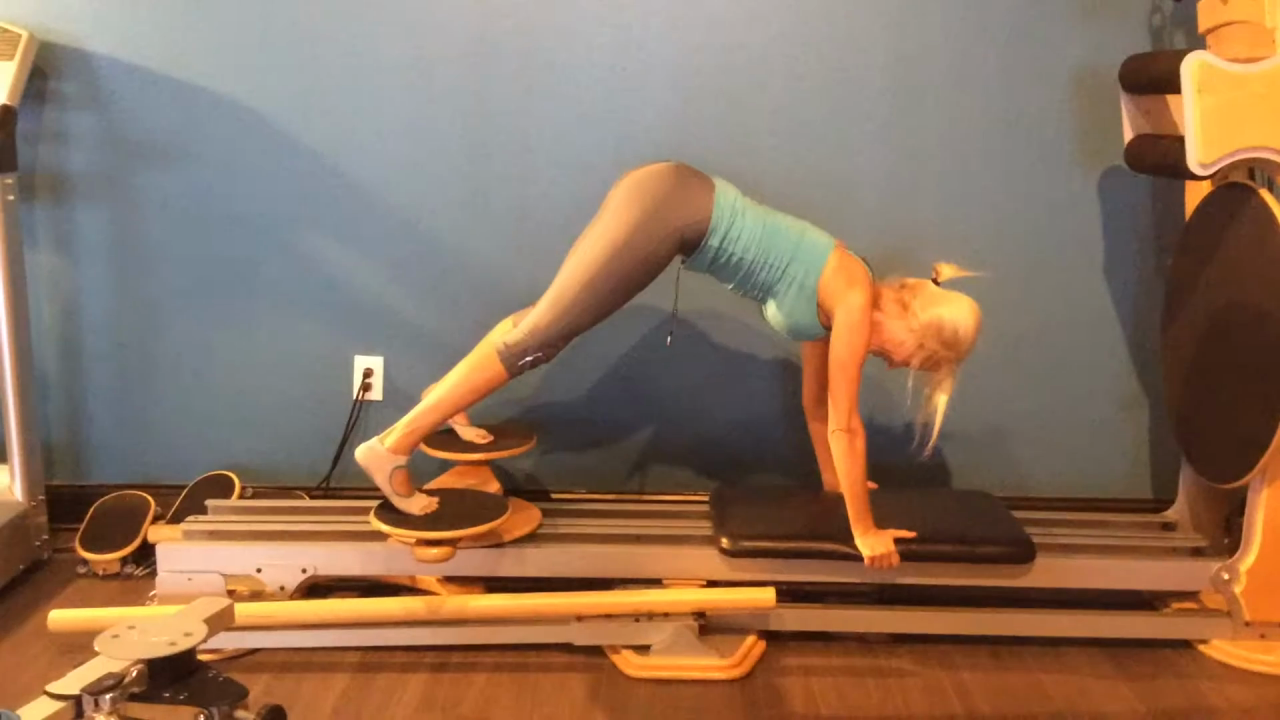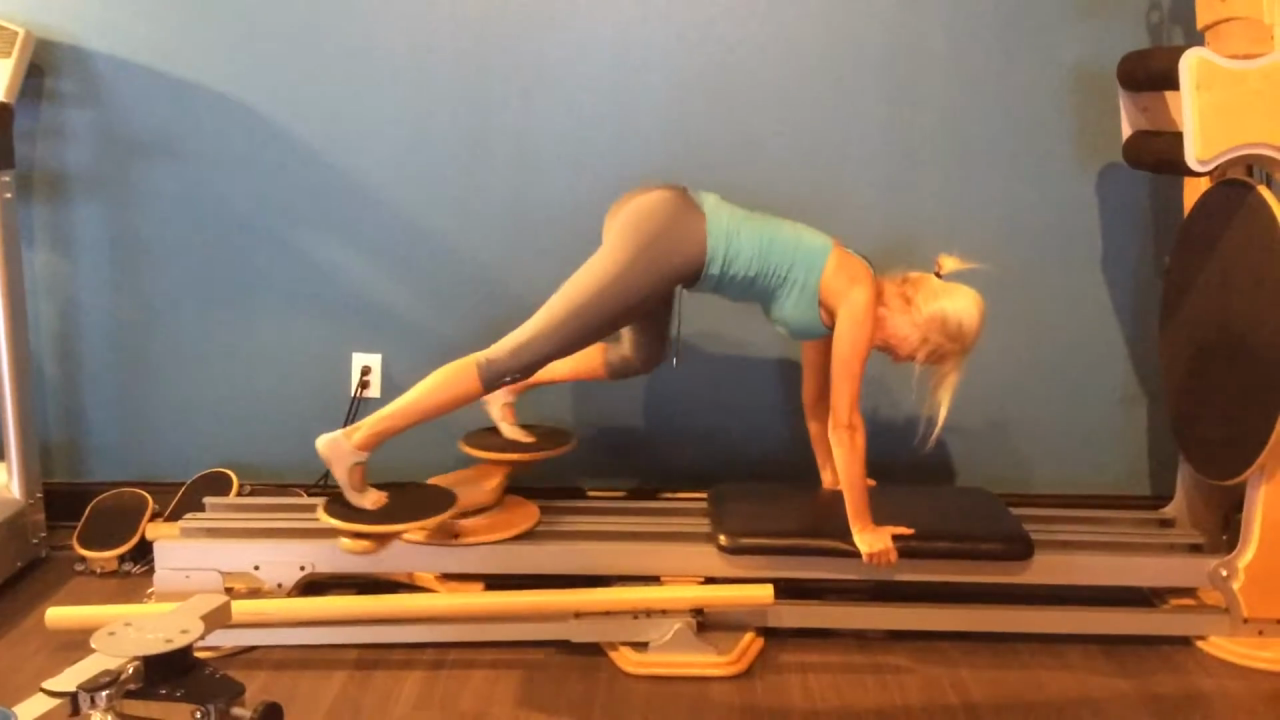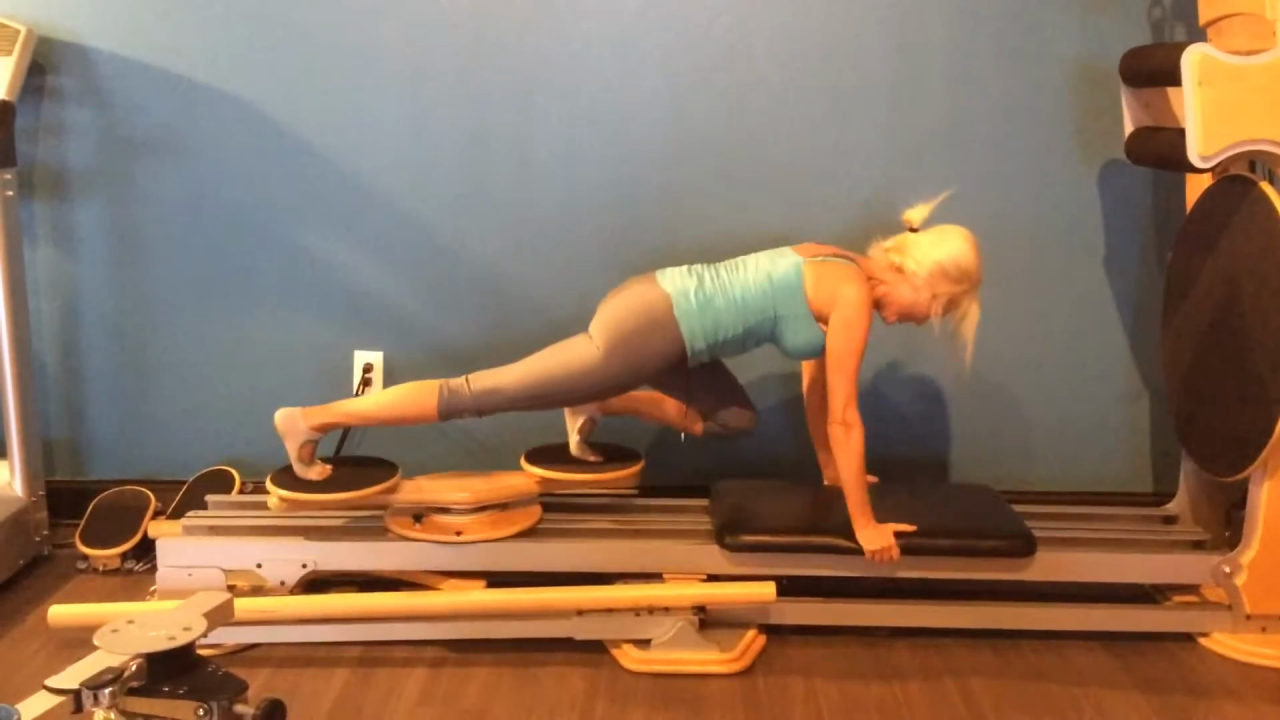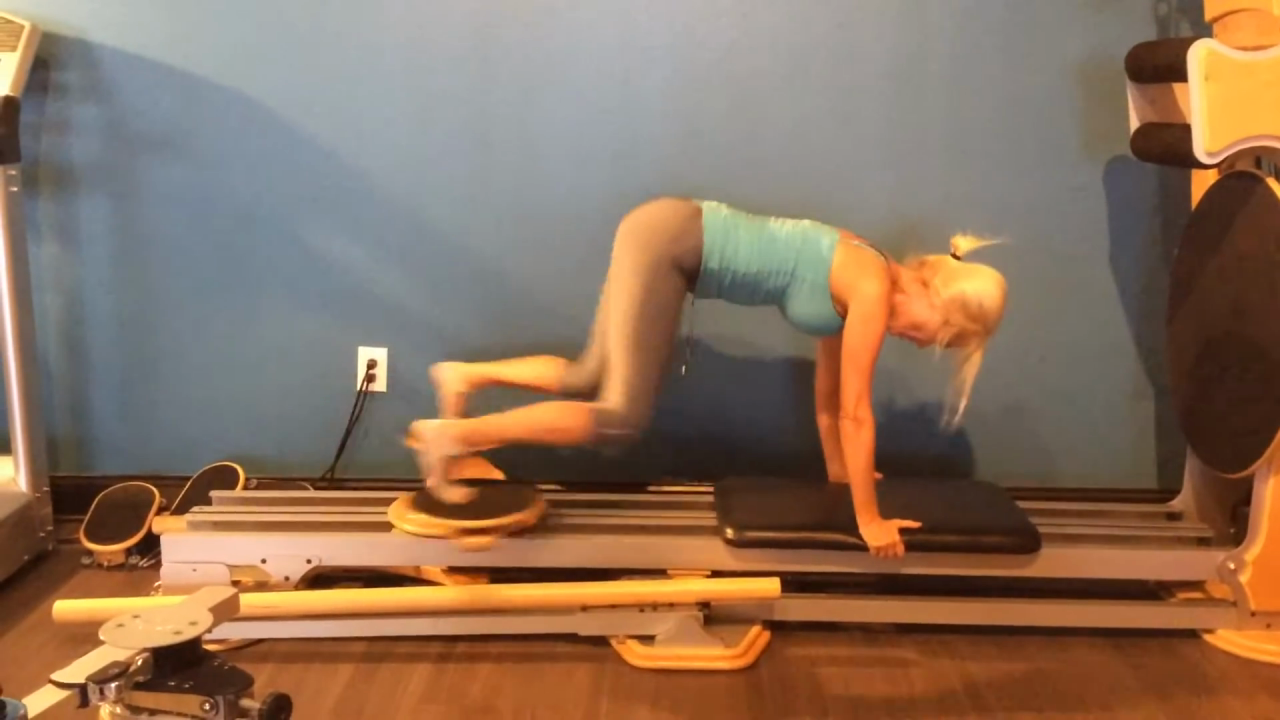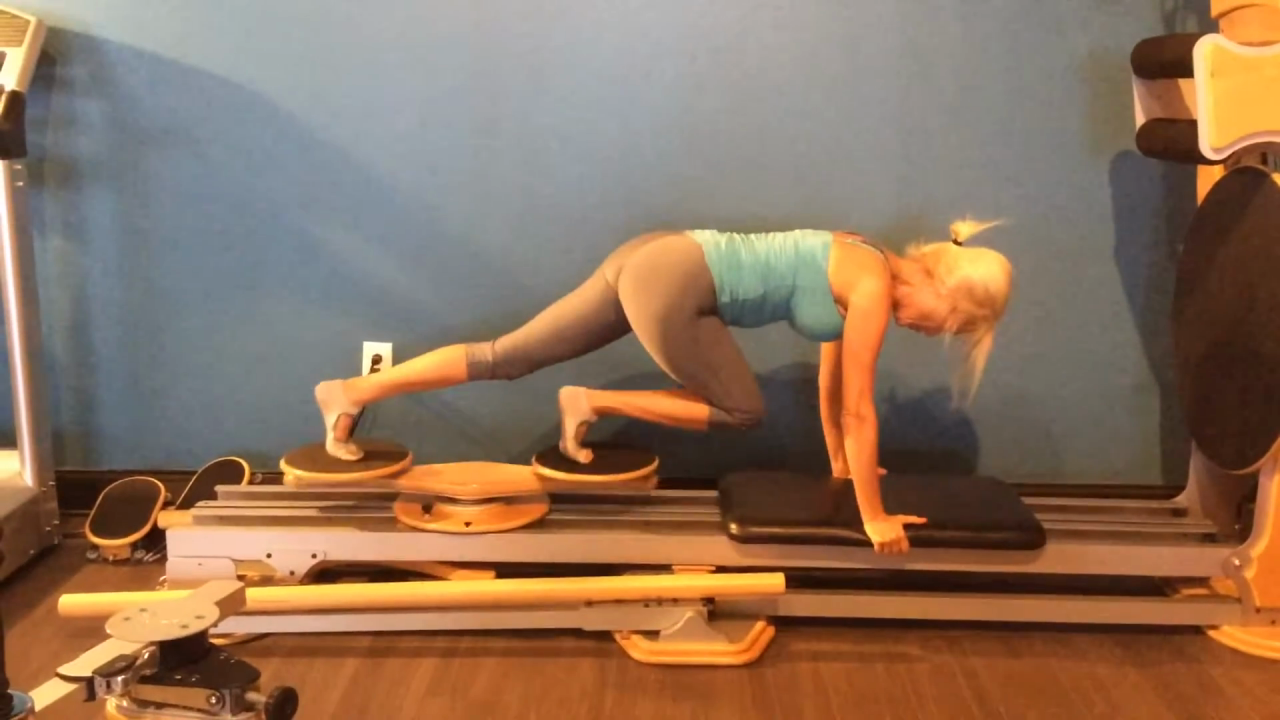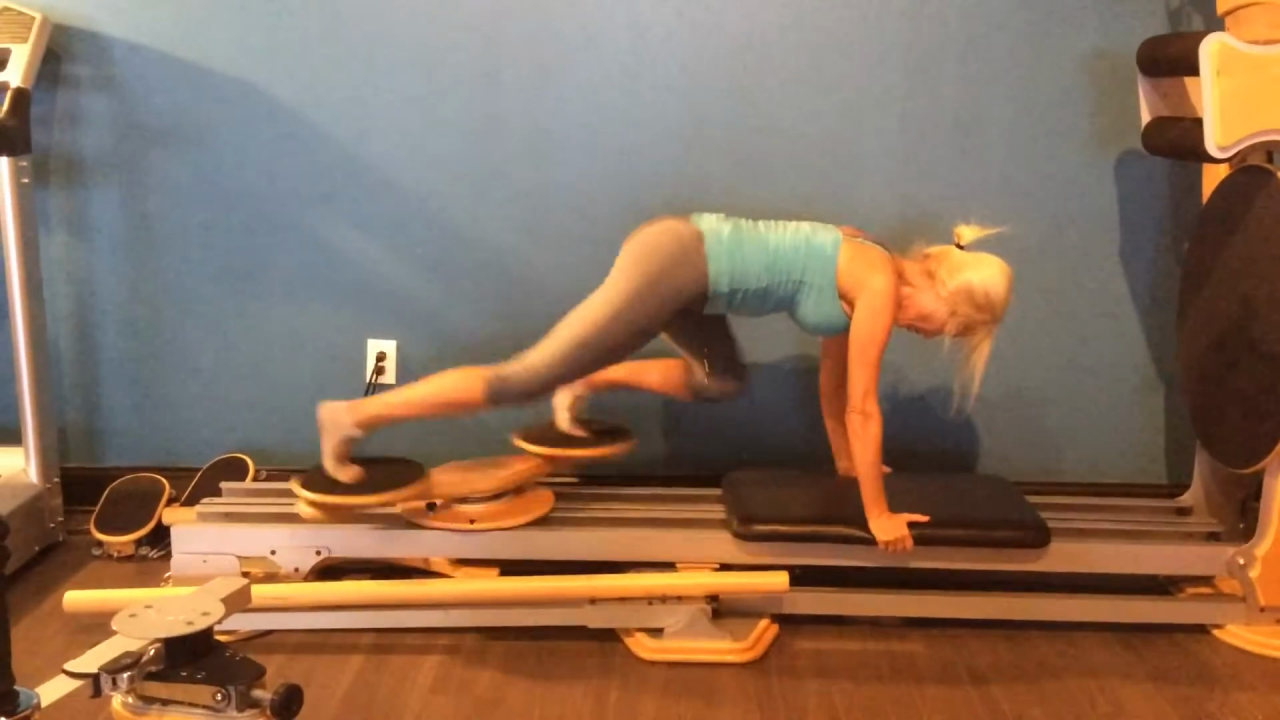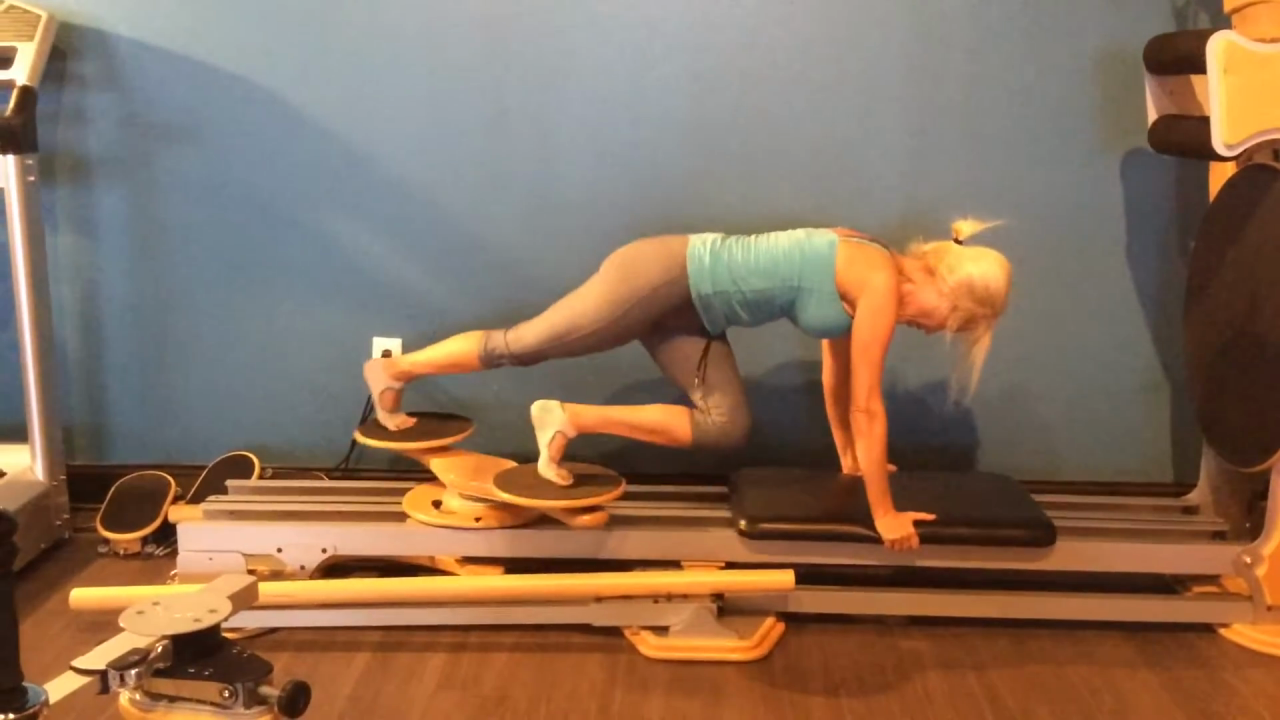
dt=0.7s
person 1, frame 1
left shoulder: (834, 305)
right shoulder: (856, 301)
left elbow: (817, 404)
right elbow: (845, 424)
left wrist: (833, 483)
right wrist: (864, 530)
left hip: (669, 202)
right hip: (670, 207)
left knee: (548, 315)
right knee: (542, 336)
left ankle: (444, 394)
right ankle: (392, 446)
person 1, frame 2
left shoulder: (835, 296)
right shoulder: (861, 295)
left elbow: (816, 401)
right elbow: (844, 420)
left wrist: (831, 477)
right wrist: (862, 526)
left hip: (666, 219)
right hip: (667, 235)
left knee: (641, 355)
right knee: (518, 354)
left ankle: (509, 394)
right ankle: (353, 441)
person 1, frame 3
left shoulder: (836, 268)
right shoulder: (853, 293)
left elbow: (814, 385)
right elbow: (844, 418)
left wrist: (832, 474)
right wrist: (864, 524)
left hip: (655, 303)
right hip: (644, 330)
left knee: (735, 419)
right knee: (479, 394)
left ankle: (597, 404)
right ankle: (309, 420)
person 1, frame 4
left shoulder: (856, 285)
right shoulder: (874, 290)
left elbow: (829, 392)
right elbow: (856, 413)
left wrist: (840, 474)
right wrist: (868, 519)
left hip: (666, 235)
right hip: (665, 239)
left knee: (592, 380)
right knee: (623, 415)
left ankle: (463, 377)
right ankle: (450, 436)
person 1, frame 5
left shoulder: (862, 270)
right shoulder: (875, 286)
left elbow: (831, 384)
right elbow: (857, 411)
left wrist: (842, 469)
right wrist: (873, 515)
left hip: (652, 259)
right hip: (671, 287)
left knee: (503, 357)
right knee: (743, 410)
left ankle: (349, 392)
right ankle: (593, 401)
person 1, frame 6
left shoulder: (863, 272)
right shoulder: (882, 286)
left elbow: (834, 377)
right elbow: (861, 408)
left wrist: (846, 463)
right wrist: (877, 512)
left hip: (683, 249)
right hip: (675, 264)
left knee: (721, 378)
right knee: (525, 378)
left ankle: (593, 377)
right ankle: (352, 416)
person 1, frame 7
left shoulder: (863, 274)
right shoulder: (882, 283)
left elbow: (835, 378)
right elbow: (865, 405)
left wrist: (851, 461)
right wrist: (883, 512)
left hip: (685, 302)
right hip: (661, 280)
left knee: (727, 426)
right knee: (516, 345)
left ankle: (570, 418)
right ankle: (390, 369)
